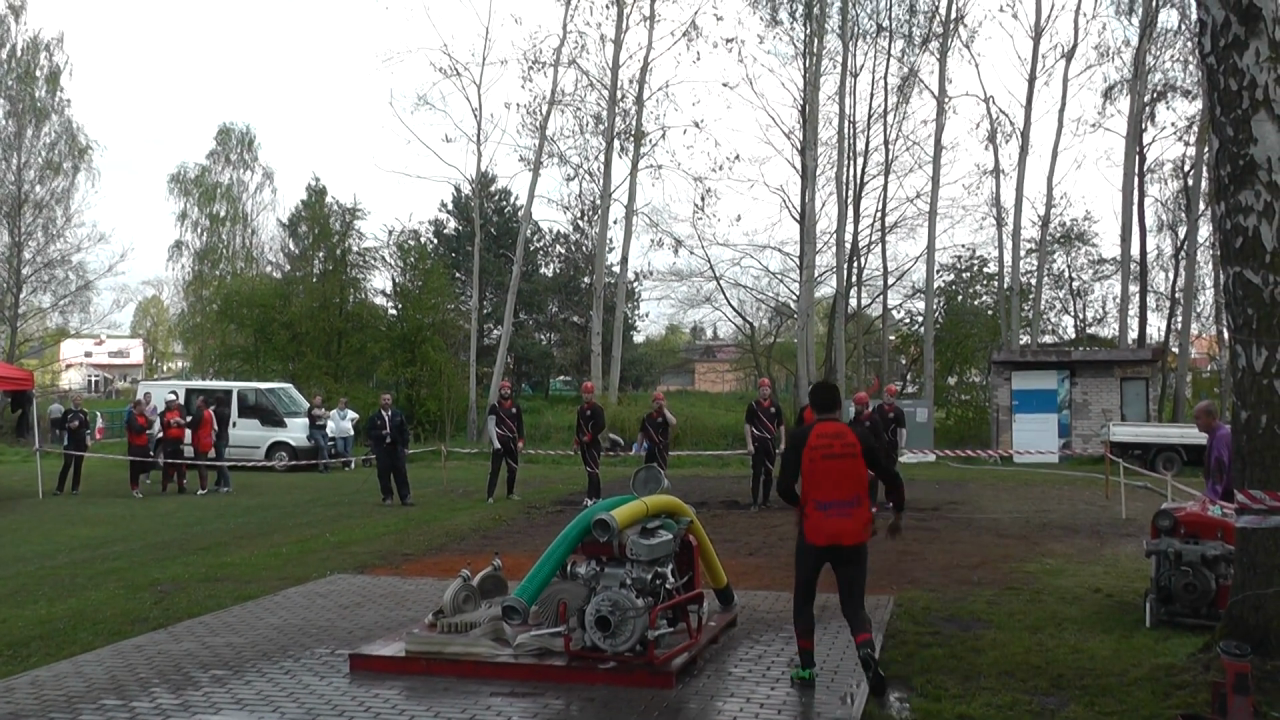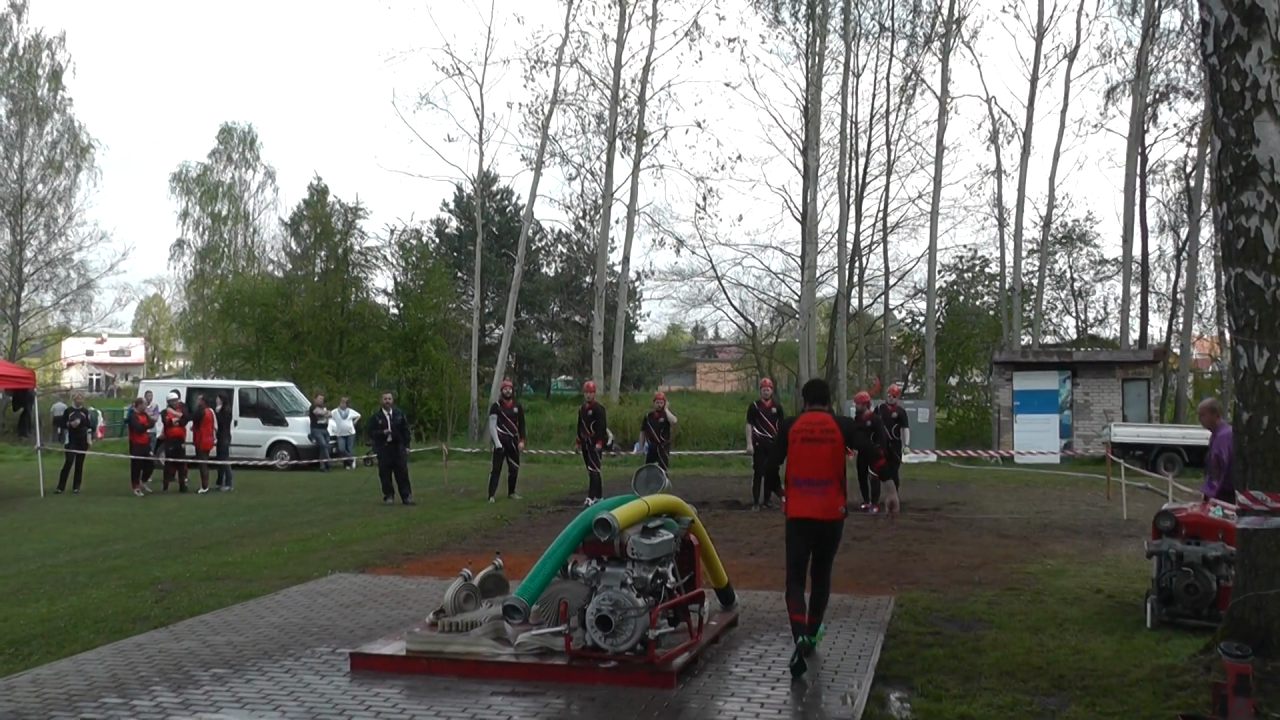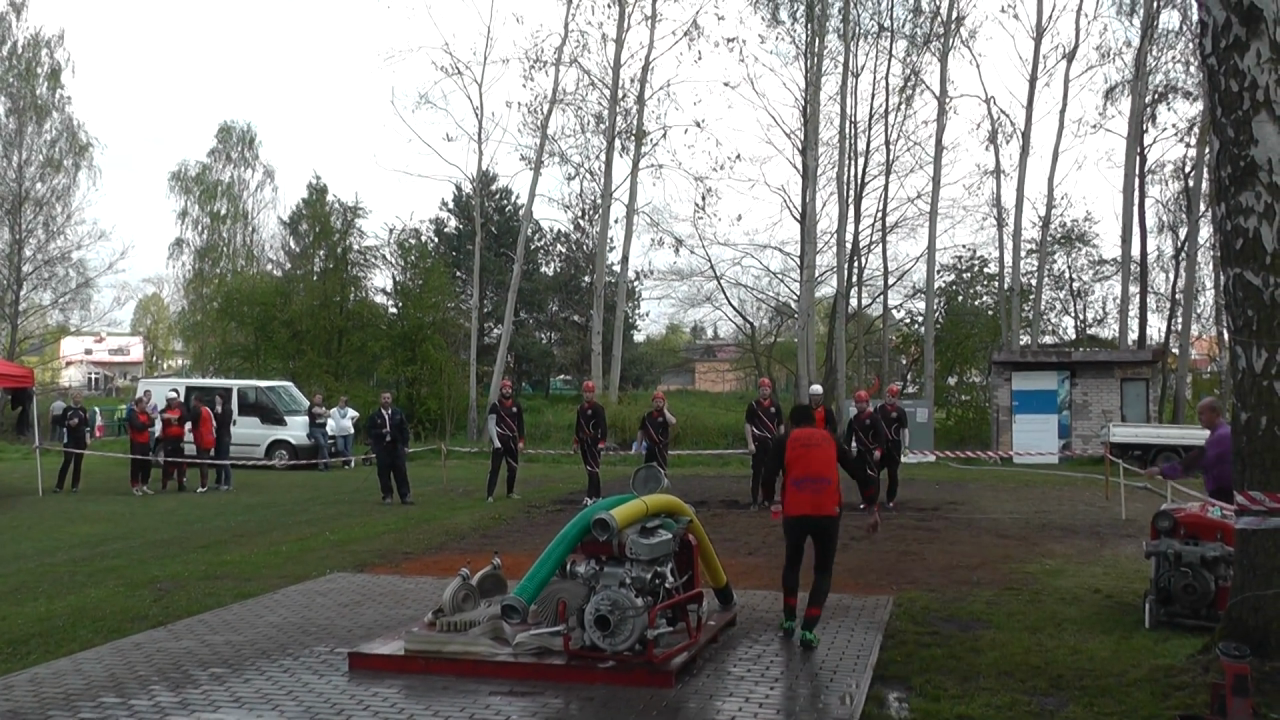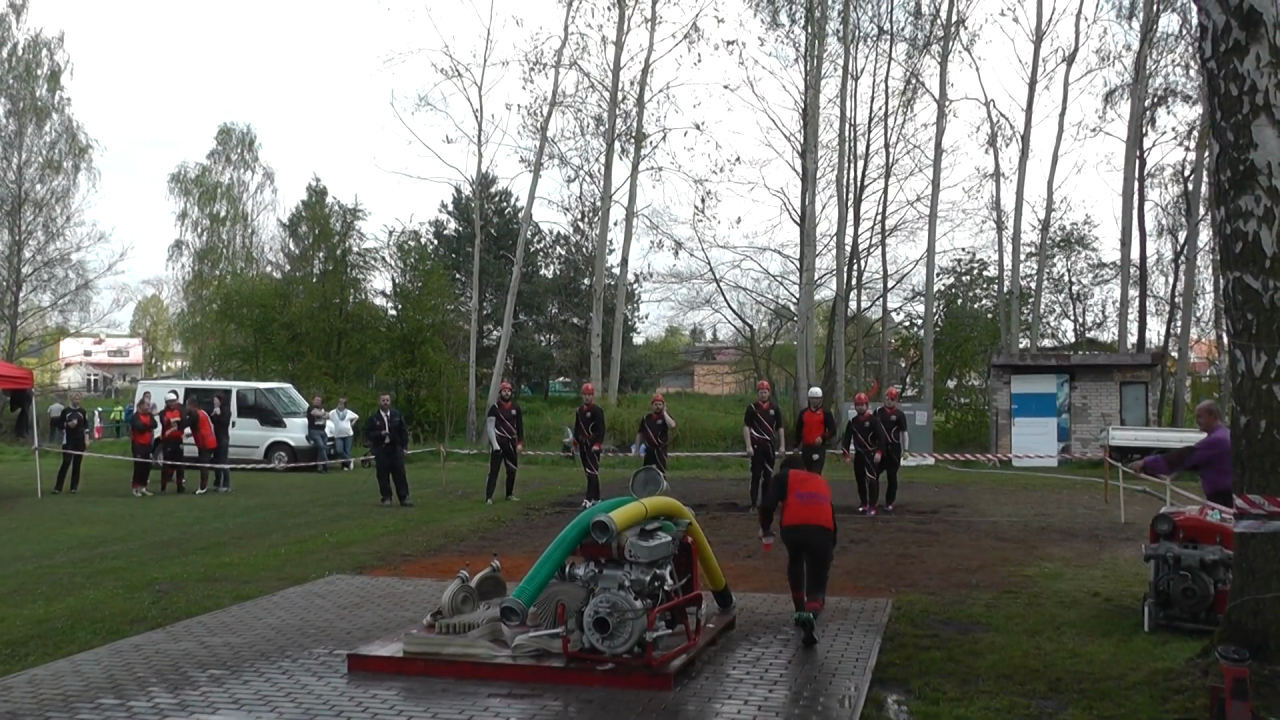
dt=0.3s
person 1, frame 1
left shoulder: (800, 439)
right shoulder: (859, 439)
left elbow: (783, 487)
right elbow: (892, 480)
right wrist: (898, 516)
left hip: (814, 536)
right hip: (854, 536)
left knee: (803, 599)
right knee: (854, 607)
left ankle: (806, 669)
right ankle: (866, 653)
person 1, frame 2
left shoulder: (790, 426)
right shoulder: (843, 426)
left elbow: (772, 465)
right elbow: (872, 452)
left hip: (798, 514)
right hip: (832, 514)
left knee: (795, 581)
right knee: (821, 574)
left ankle: (801, 638)
right ankle: (812, 634)
person 1, frame 3
left shoulder: (785, 440)
right shoulder: (830, 440)
left elbow: (769, 475)
right elbow: (858, 472)
right wrist: (873, 510)
left hip: (795, 513)
right hip: (828, 513)
left knee: (792, 565)
right knee: (823, 572)
left ankle: (789, 621)
right ankle: (808, 631)
person 1, frame 4
left shoulder: (783, 477)
right shoulder: (820, 481)
left elbow: (767, 506)
left wrist: (765, 531)
right wrist: (831, 544)
left hip: (792, 527)
right hip: (822, 532)
left knee: (795, 563)
right knee: (817, 588)
left ankle: (800, 613)
right ankle: (809, 613)
